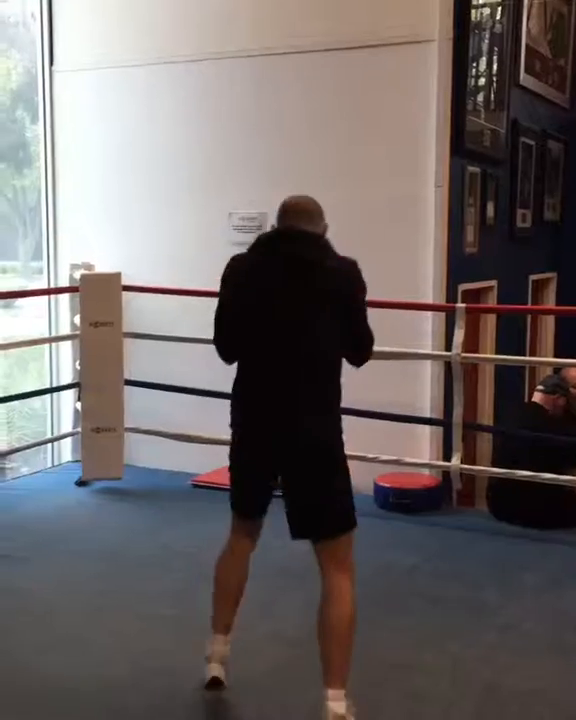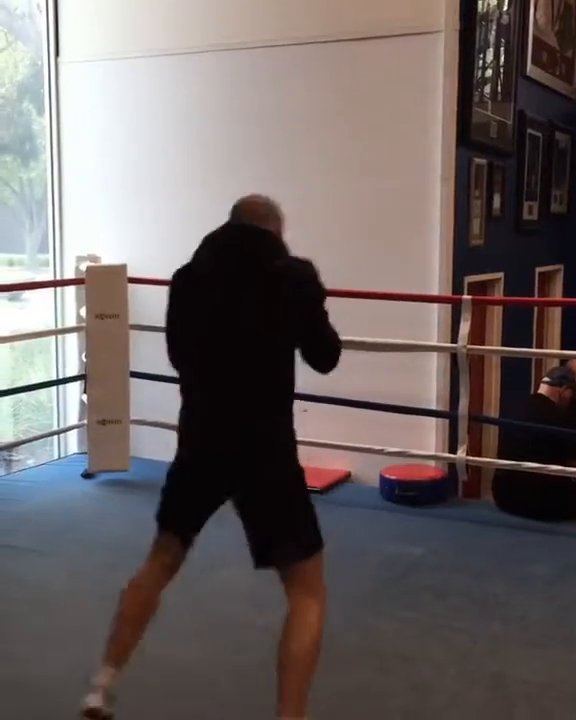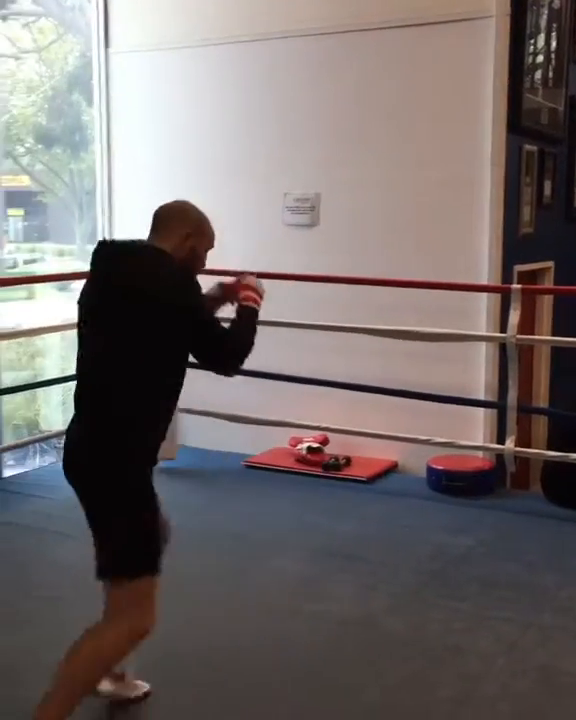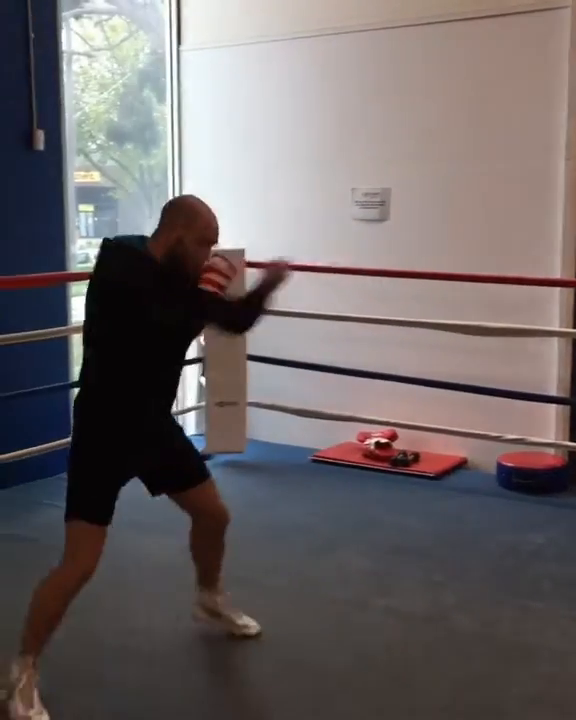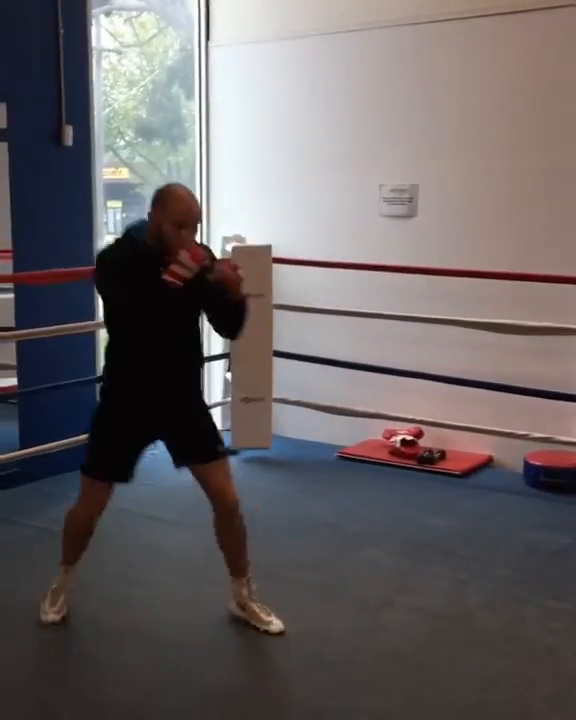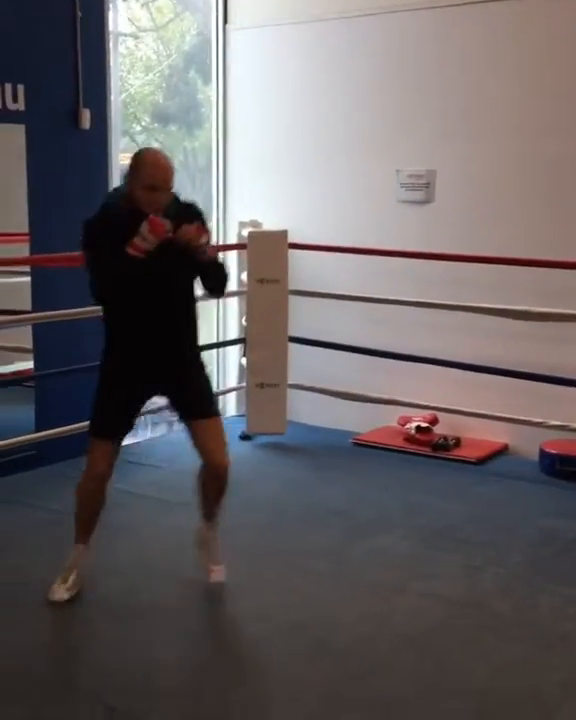
dt=0.5s
person 1, frame 1
left shoulder: (241, 269)
right shoulder: (343, 273)
left elbow: (226, 347)
right elbow: (360, 351)
left hip: (252, 426)
right hip: (314, 430)
left knee: (241, 536)
right knee: (337, 568)
left ankle: (217, 656)
person 1, frame 2
left shoulder: (188, 276)
right shoulder: (293, 273)
right elbow: (325, 356)
left hip: (199, 445)
right hip: (263, 450)
left knee: (161, 562)
right knee: (307, 594)
person 1, frame 3
left shoulder: (108, 275)
right shoulder: (172, 283)
right elbow: (225, 358)
left wrist: (207, 302)
right wrist: (248, 309)
left hip: (90, 446)
right hip: (117, 457)
left knee: (153, 537)
right knee: (132, 619)
left ankle: (107, 675)
person 1, frame 4
left shoulder: (180, 270)
right shoulder: (117, 275)
left elbow: (234, 323)
right elbow: (164, 335)
left wrist: (268, 285)
right wrist: (201, 294)
left hip: (151, 421)
right hip: (102, 427)
left knee: (215, 515)
right knee: (79, 566)
left ankle: (211, 601)
right ankle: (24, 672)
person 1, frame 5
left shoulder: (202, 262)
right shoulder: (115, 261)
left elbow: (230, 329)
right elbow: (123, 328)
left wrist: (231, 294)
right wrist: (166, 282)
left hip: (184, 398)
right hip: (126, 402)
left knee: (227, 501)
right knee: (89, 508)
left ankle: (243, 596)
right ankle: (63, 582)
person 1, frame 6
left shoulder: (185, 217)
right shoulder: (101, 225)
left elbow: (216, 287)
right elbow: (104, 294)
left wrist: (204, 253)
right wrist: (133, 252)
left hip: (179, 357)
right hip: (123, 360)
left knee: (217, 461)
right knee: (98, 468)
left ankle: (208, 533)
right ankle: (78, 559)
